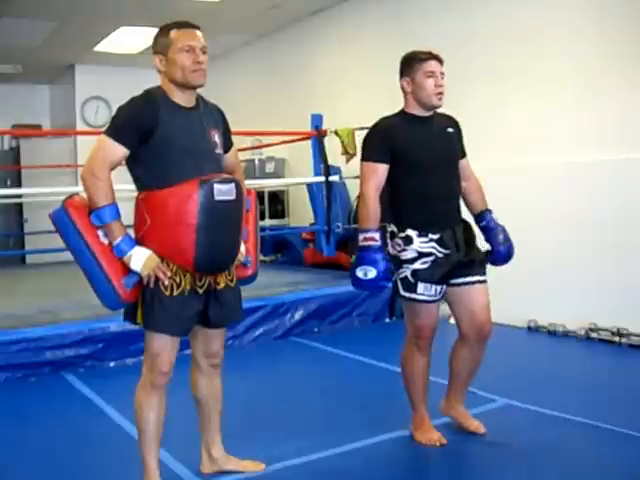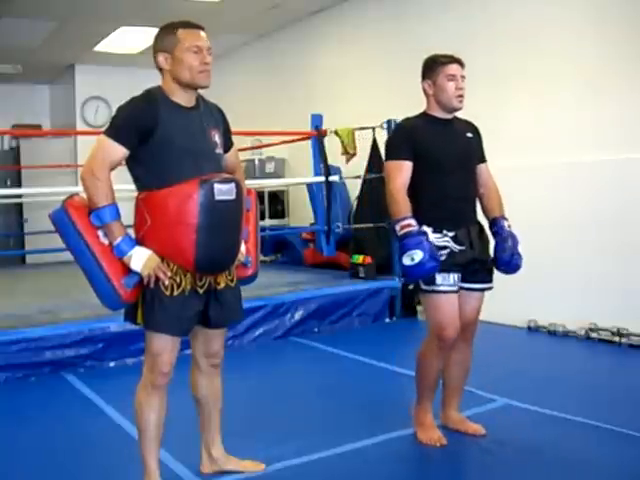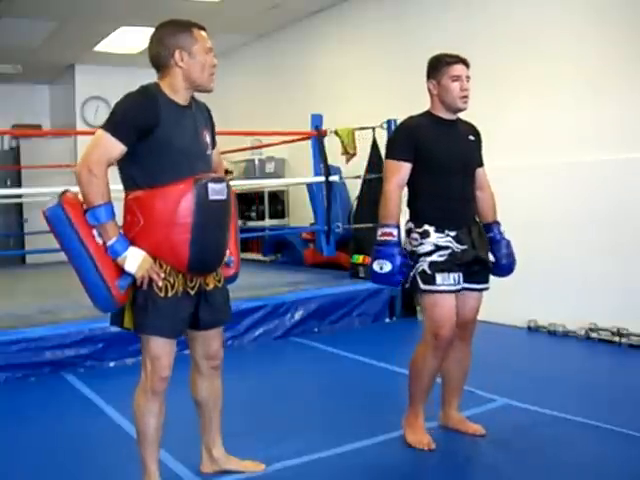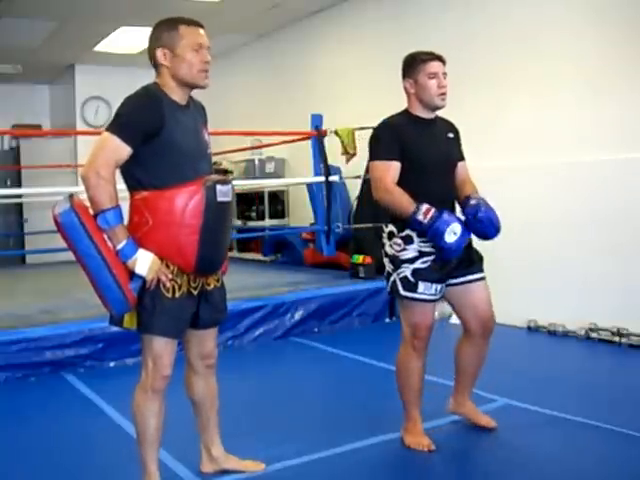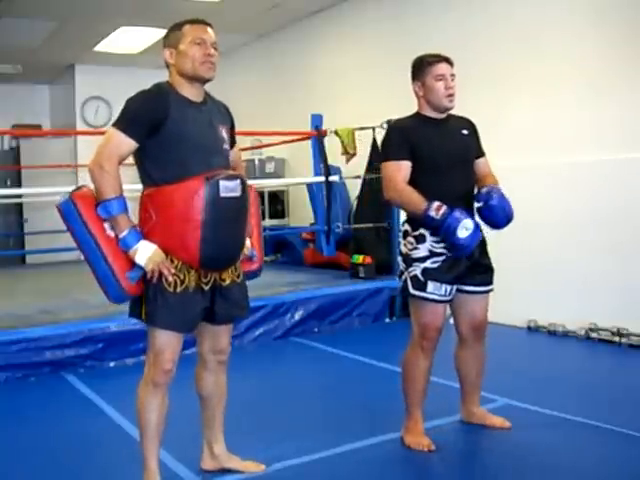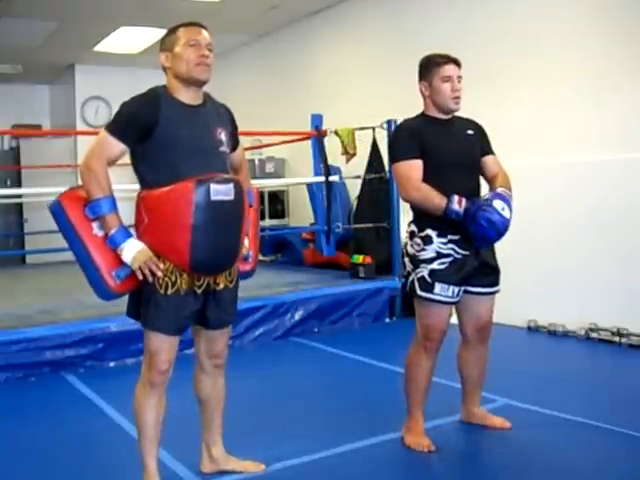
dt=0.5s
person 1, frame 1
left shoulder: (213, 114)
right shoulder: (144, 109)
left elbow: (235, 175)
right elbow: (94, 172)
right wrist: (127, 247)
right hip: (167, 260)
left knee: (210, 357)
right knee: (158, 368)
person 1, frame 2
left shoulder: (214, 114)
right shoulder: (144, 110)
left elbow: (235, 175)
right elbow: (94, 173)
right wrist: (126, 247)
right hip: (168, 260)
left knee: (210, 358)
right knee: (160, 368)
person 1, frame 3
left shoulder: (201, 113)
right shoulder: (142, 105)
right elbow: (90, 169)
right wrist: (119, 247)
right hip: (160, 263)
left knee: (210, 359)
right knee: (157, 372)
person 1, frame 4
left shoulder: (196, 111)
right shoulder: (145, 106)
right elbow: (95, 173)
right wrist: (128, 250)
right hip: (164, 262)
left knee: (205, 360)
right knee: (158, 372)
person 1, frame 5
left shoulder: (220, 111)
right shoulder: (153, 102)
right elbow: (102, 164)
right wrist: (133, 240)
right hip: (173, 256)
left knee: (217, 353)
right knee: (162, 365)
person 1, frame 6
left shoulder: (221, 114)
right shoulder: (146, 107)
left elbow: (240, 169)
right elbow: (92, 166)
right wrist: (122, 240)
right hip: (167, 259)
left knee: (214, 358)
right knee: (158, 366)
person 2, frame 1
left shoulder: (450, 126)
right shoulder: (386, 132)
right elbow: (370, 191)
left wrist: (487, 221)
right wrist: (370, 243)
left hip: (458, 238)
right hip: (416, 245)
left knee: (478, 329)
right knee: (421, 337)
left ankle: (454, 402)
right ankle: (420, 419)
person 2, frame 2
left shoulder: (470, 131)
right shoulder: (408, 131)
left elbow: (485, 184)
right elbow: (397, 187)
left wrist: (500, 227)
right wrist: (409, 234)
left hip: (472, 239)
right hip: (433, 240)
left knee: (465, 333)
right knee: (445, 332)
left ankle: (451, 412)
right ankle: (423, 411)
person 2, frame 3
left shoulder: (471, 133)
right shoulder: (411, 130)
right elbow: (392, 188)
left wrist: (495, 233)
right wrist: (387, 240)
left hip: (471, 239)
right hip: (432, 240)
left knee: (463, 332)
right knee: (440, 333)
left ankle: (451, 412)
right ankle: (414, 417)
person 2, frame 4
left shoulder: (449, 129)
right shoulder: (392, 130)
right elbow: (384, 188)
left wrist: (474, 202)
right wrist: (428, 218)
left hip: (455, 240)
right hip: (413, 244)
left knee: (482, 323)
right knee: (417, 335)
left ankle: (461, 399)
right ankle: (412, 423)
person 2, frame 5
left shoulder: (466, 127)
right shoulder: (403, 131)
left elbow: (483, 173)
right elbow: (394, 188)
left wrist: (491, 192)
right wrist: (437, 214)
left hip: (470, 241)
right hip: (428, 244)
left knee: (475, 329)
right knee: (427, 334)
left ankle: (472, 407)
right ankle: (413, 422)
person 2, frame 6
left shoulder: (472, 129)
right shoulder: (410, 132)
left elbow: (497, 174)
right elbow: (411, 189)
left wrist: (500, 199)
right wrist: (460, 209)
left hip: (477, 243)
right hip: (435, 244)
left knee: (478, 331)
right knee: (430, 335)
left ankle: (472, 408)
right ankle: (414, 422)
